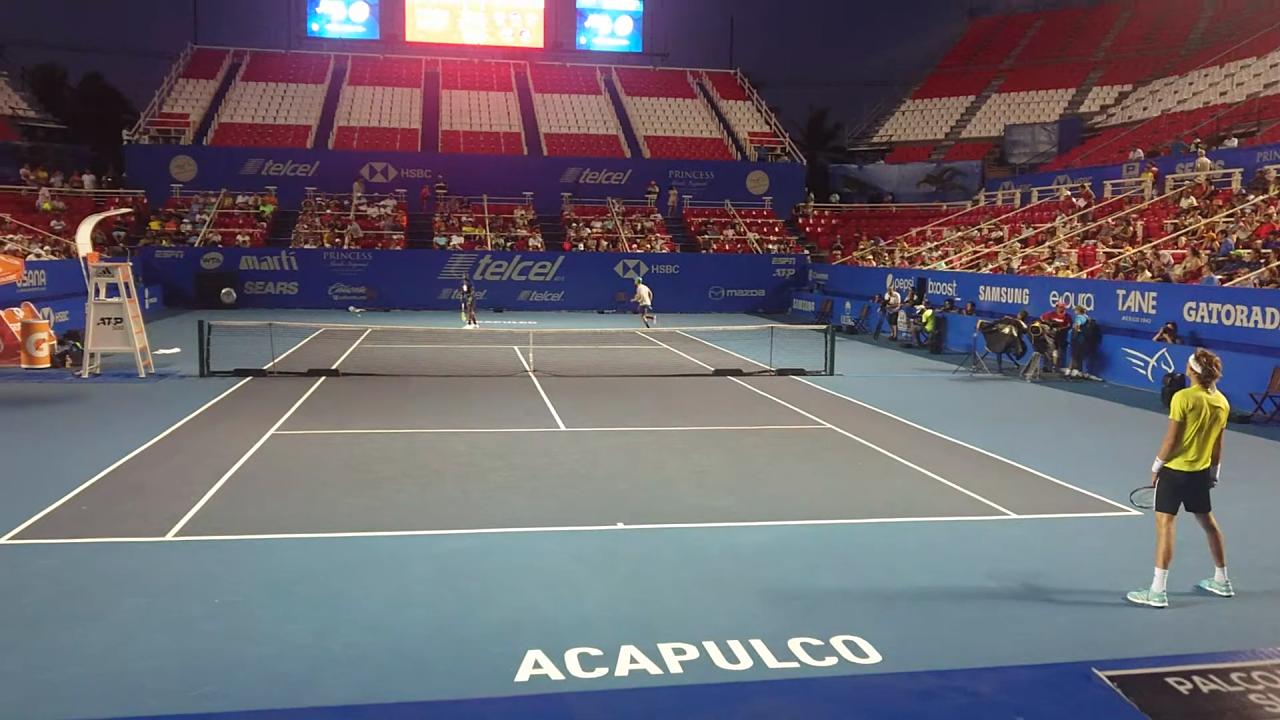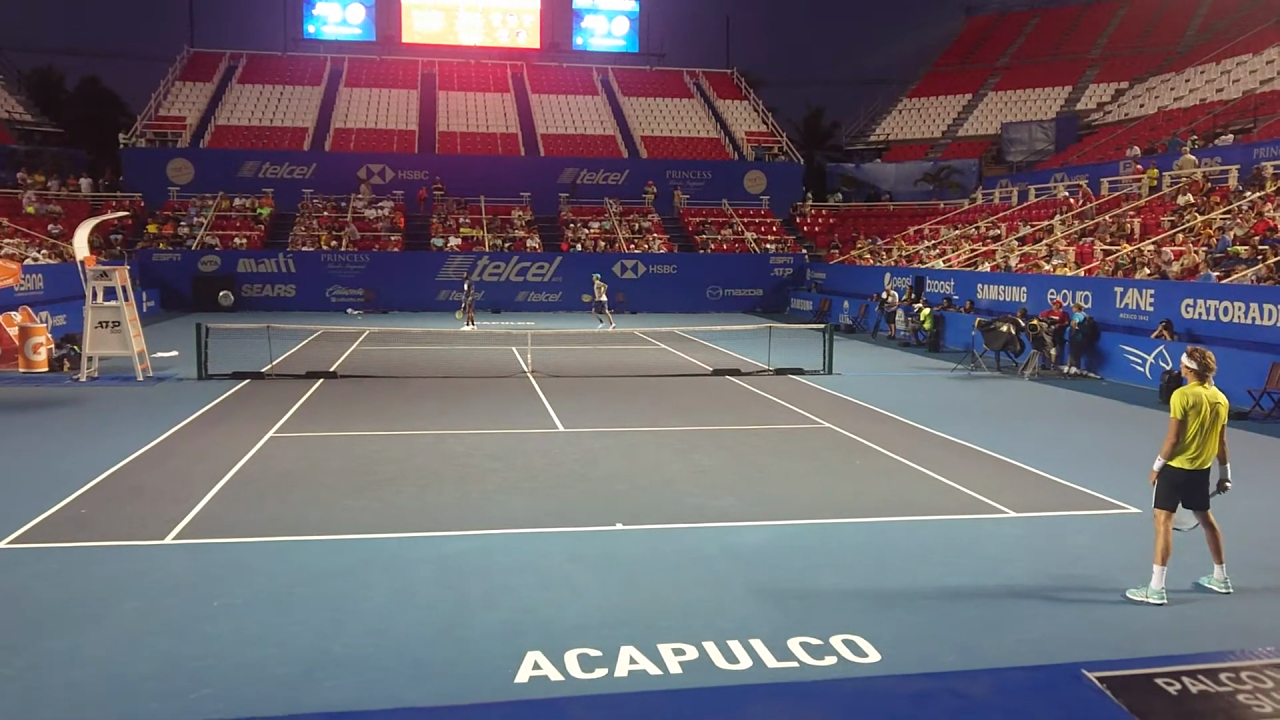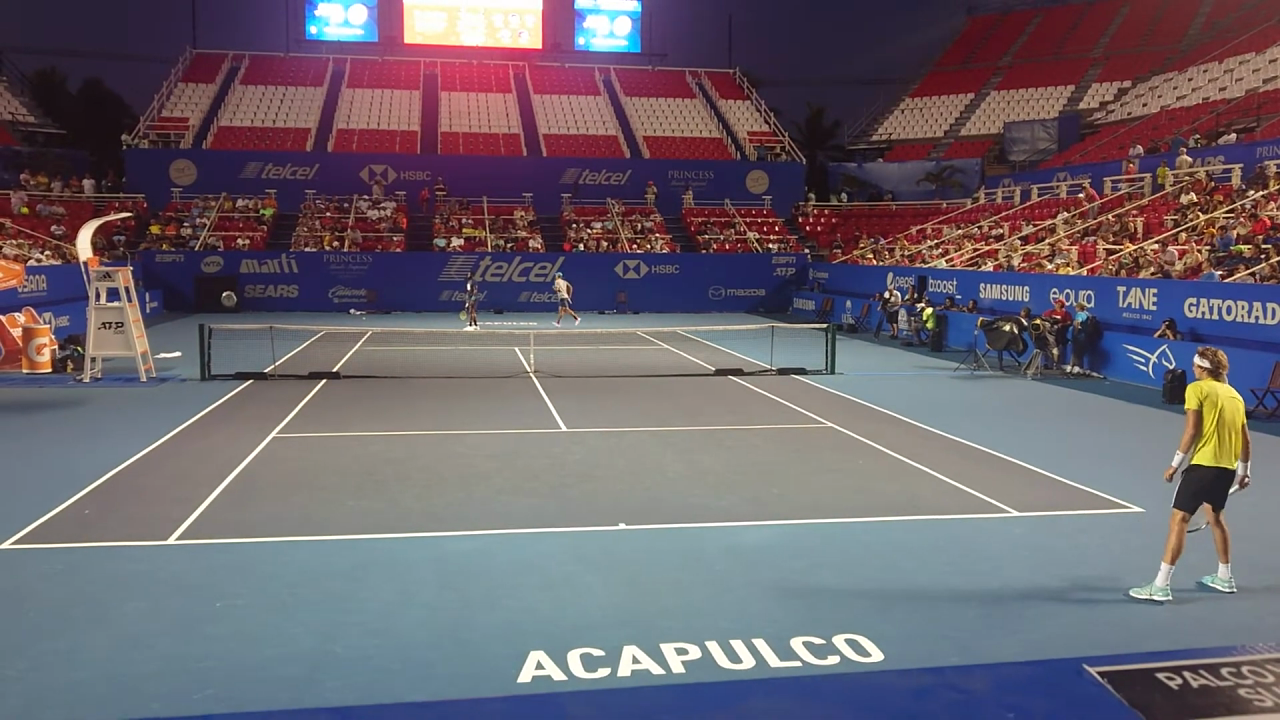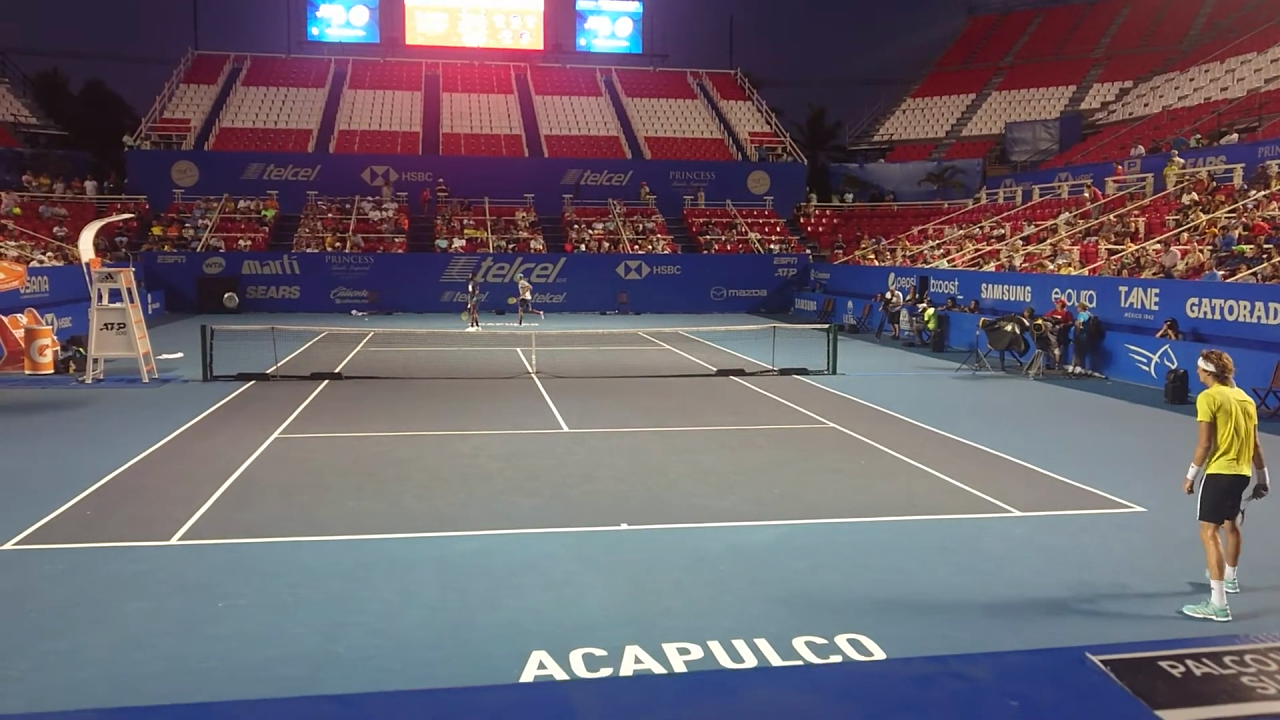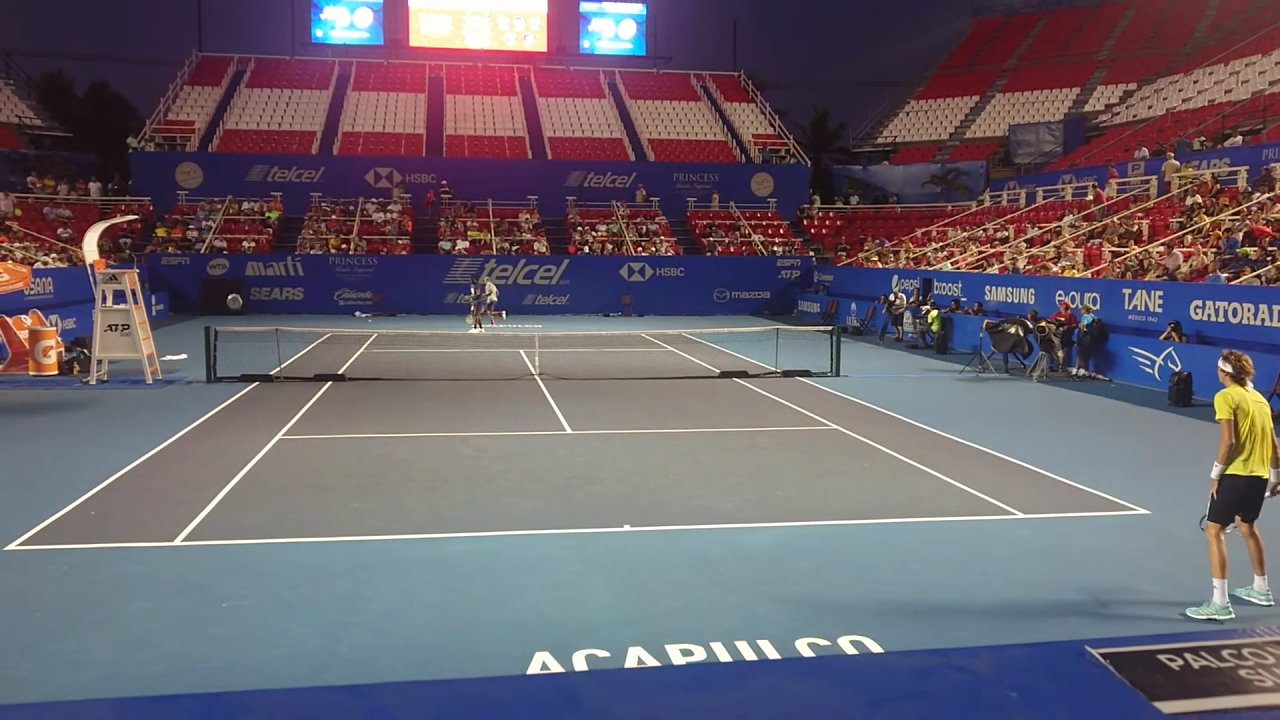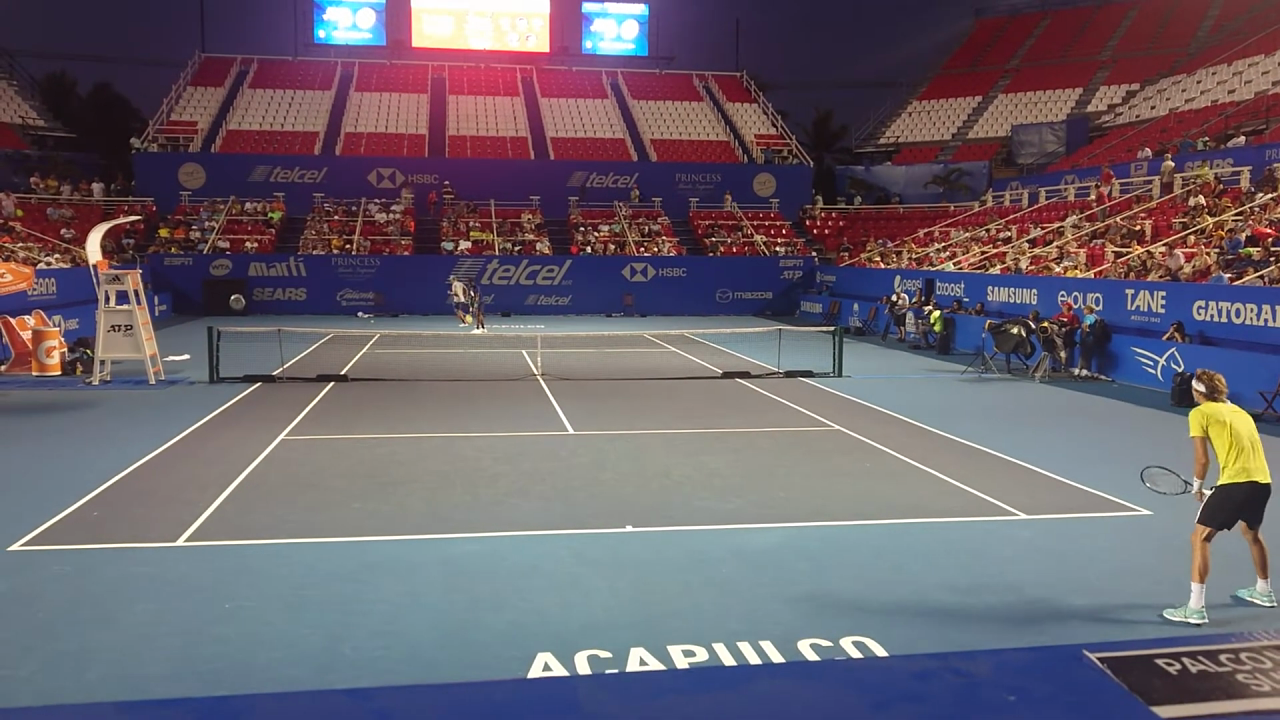
dt=0.5s
person 1, frame 1
left shoulder: (1183, 397)
right shoulder: (1222, 402)
left elbow: (1171, 440)
right elbow: (1217, 443)
left wrist: (1155, 467)
right wrist: (1213, 473)
left hip: (1175, 469)
right hip: (1201, 472)
left knee: (1165, 524)
right knee: (1208, 522)
left ankle: (1158, 591)
right ankle: (1222, 581)
person 1, frame 2
left shoulder: (1183, 395)
right shoulder: (1220, 398)
left elbow: (1173, 439)
right elbow: (1221, 441)
left wrist: (1157, 466)
right wrist: (1224, 474)
left hip: (1175, 468)
right hip: (1201, 470)
left knee: (1163, 522)
right knee: (1206, 520)
left ankle: (1156, 588)
right ankle: (1220, 578)
person 1, frame 3
left shoulder: (1197, 389)
right shoulder: (1235, 395)
left elbow: (1192, 431)
right elbow: (1246, 439)
left wrist: (1175, 463)
right wrist: (1245, 470)
left hip: (1204, 465)
right hip: (1228, 468)
left knee: (1179, 520)
right knee: (1215, 518)
left ankle: (1161, 585)
right ankle: (1225, 577)
person 1, frame 4
left shoulder: (1208, 397)
right shoulder: (1245, 398)
left elbow: (1205, 444)
right elbow: (1255, 444)
left wrist: (1191, 475)
right wrist: (1262, 479)
left hip: (1219, 472)
right hip: (1242, 473)
left knee: (1209, 533)
right knee: (1231, 525)
left ankle: (1218, 604)
right ankle: (1229, 578)
person 1, frame 5
left shoulder: (1226, 396)
left elbow: (1228, 441)
left wrist: (1215, 475)
left hip: (1236, 474)
left knee: (1214, 533)
right knee: (1247, 528)
left ankle: (1220, 603)
person 1, frame 6
left shoulder: (1200, 413)
right shoulder: (1240, 412)
left elbow: (1202, 460)
left wrist: (1197, 487)
left hip: (1235, 482)
right hip: (1263, 481)
left knee: (1200, 537)
right knee: (1251, 534)
left ankle: (1196, 608)
right ankle: (1264, 591)
